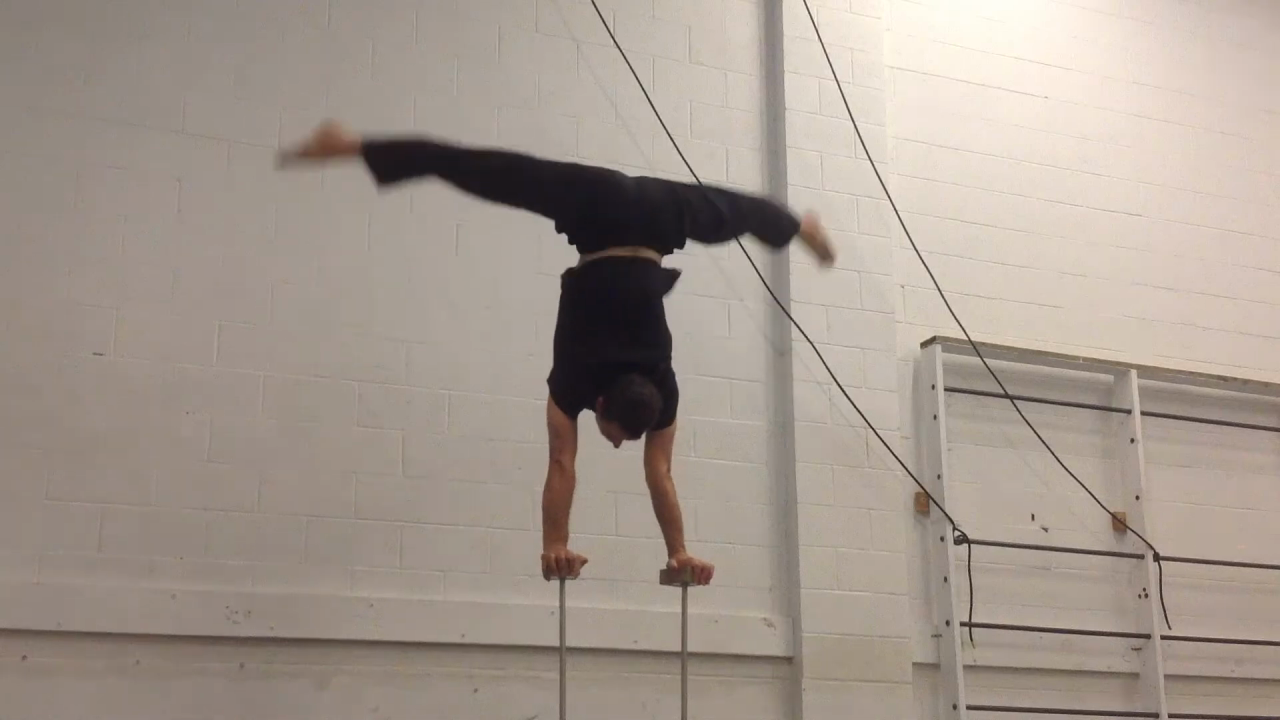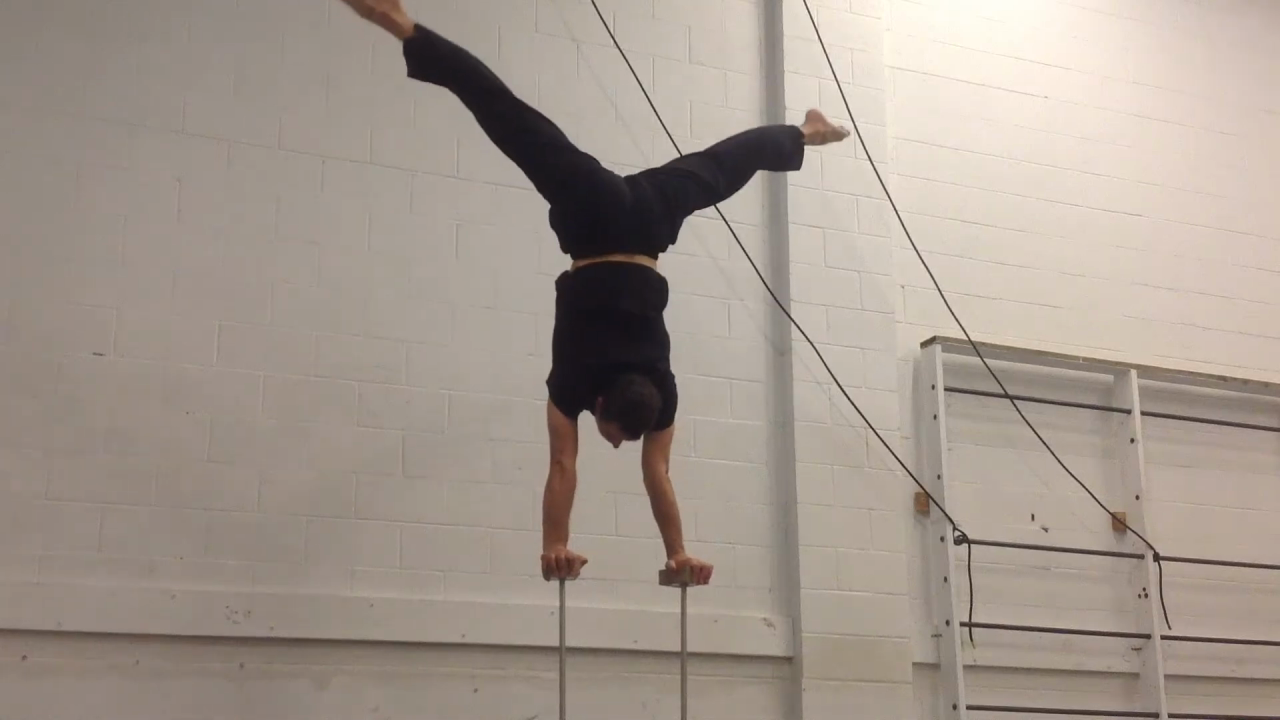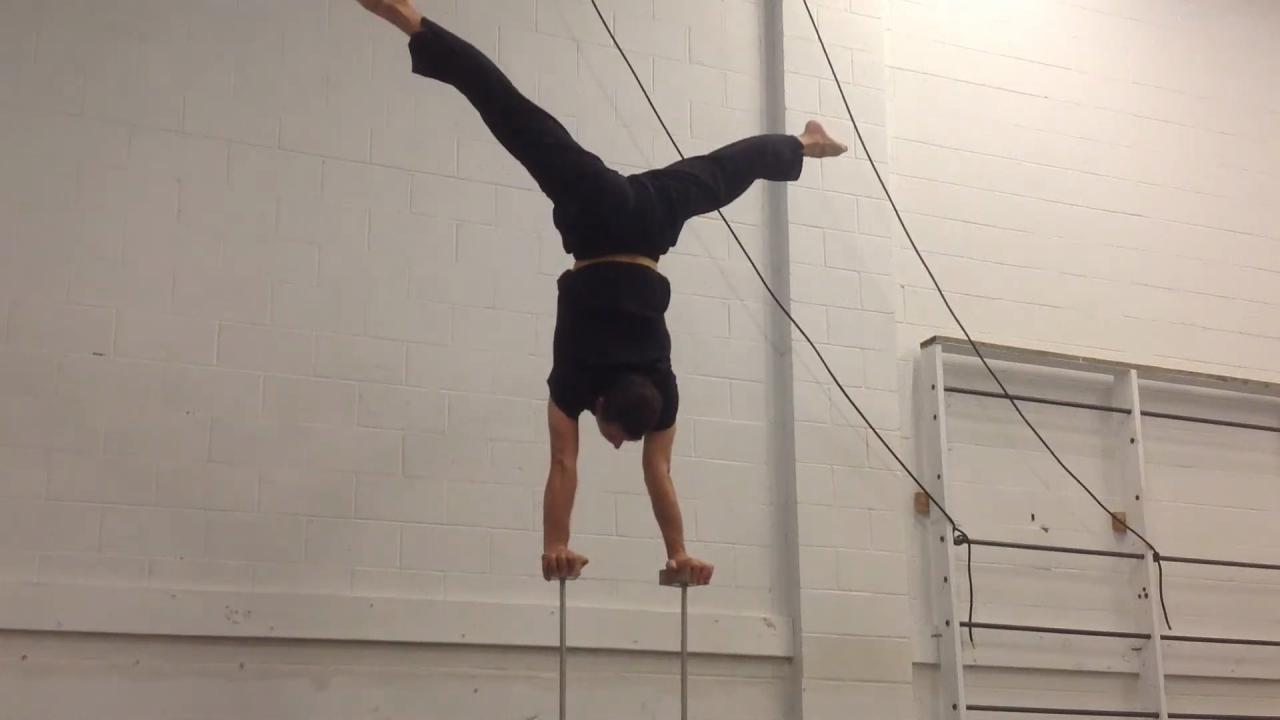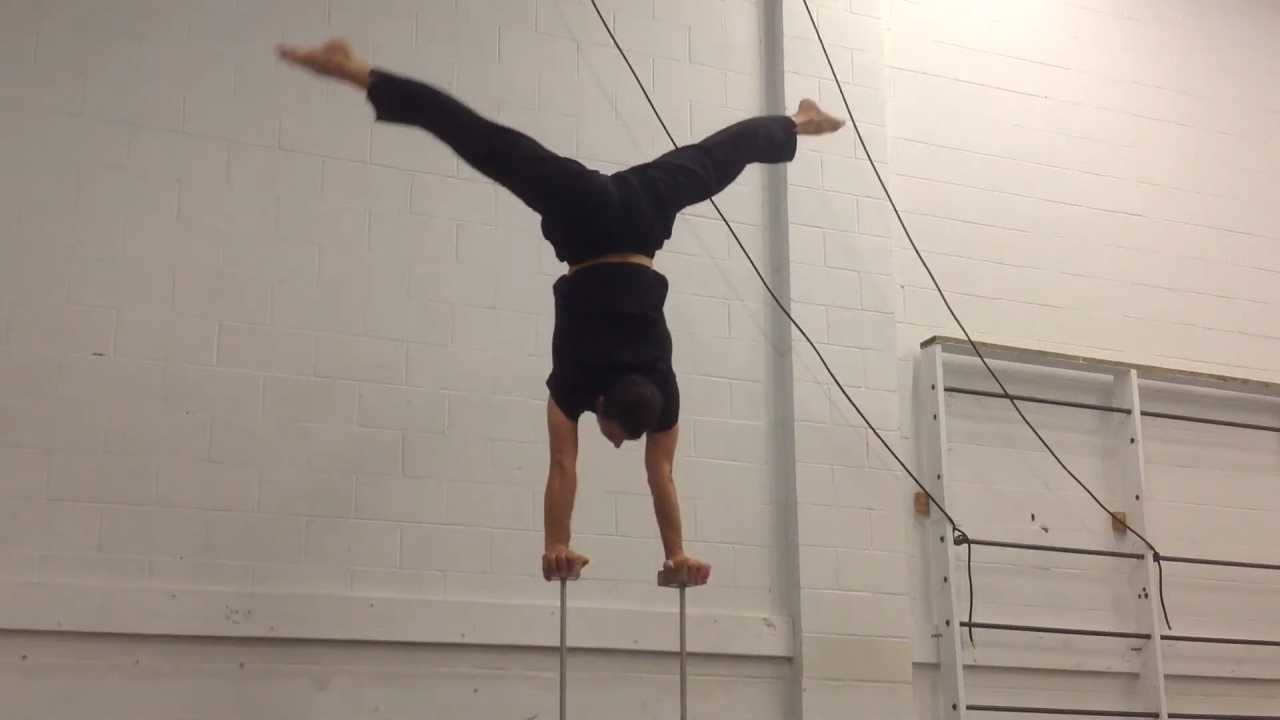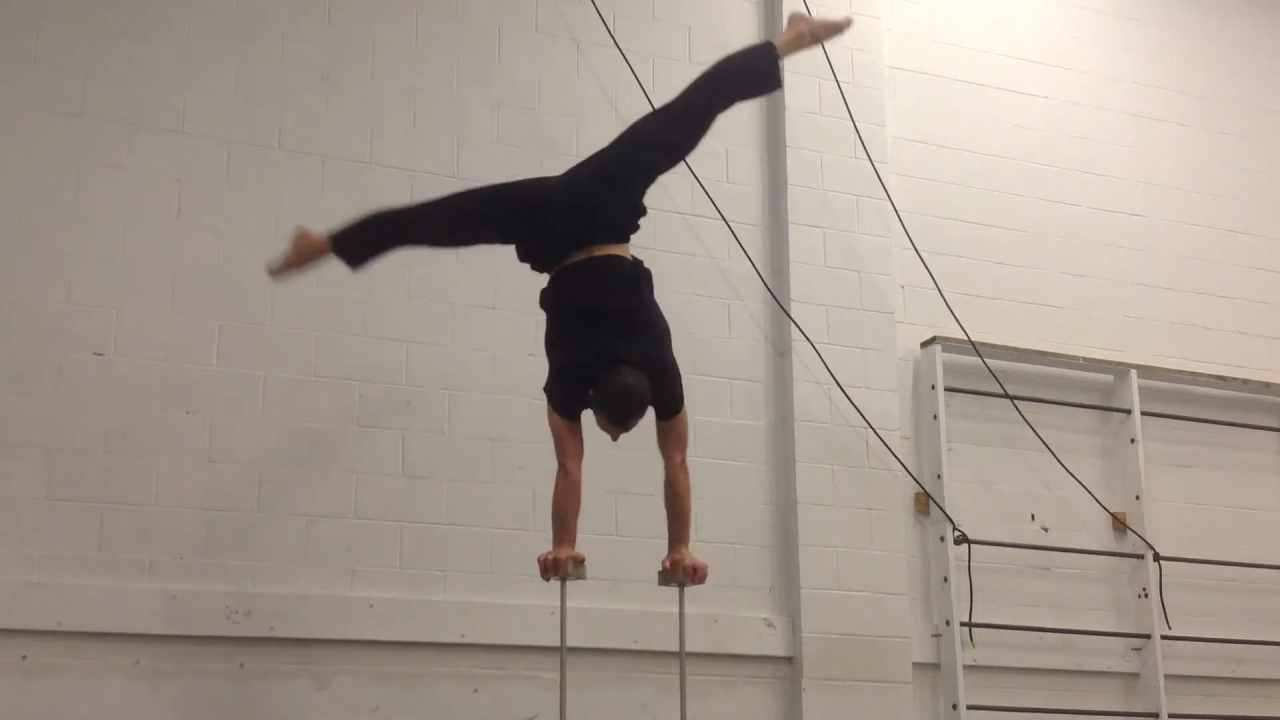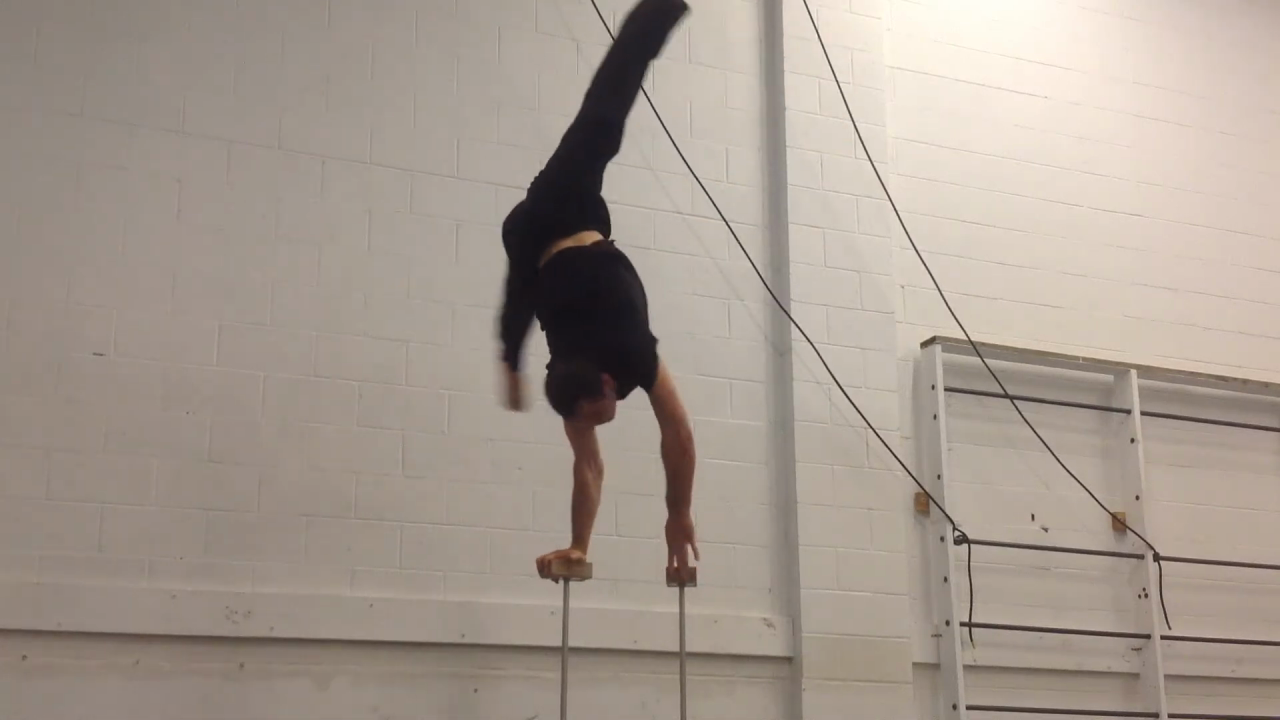
dt=0.5s
person 1, frame 1
left shoulder: (662, 396)
right shoulder: (572, 386)
left elbow: (660, 477)
right elbow: (563, 469)
left wrist: (679, 554)
right wrist: (556, 545)
left hip: (657, 211)
right hip: (604, 205)
left knee: (727, 216)
right knee: (480, 171)
left ankle: (799, 225)
right ankle: (353, 144)
person 1, frame 2
left shoulder: (661, 391)
right shoulder: (571, 383)
left elbow: (657, 475)
right elbow: (563, 466)
left wrist: (679, 554)
right wrist: (554, 545)
left hip: (645, 217)
right hip: (598, 217)
left knee: (720, 167)
right knee: (514, 122)
left ankle: (802, 134)
person 1, frame 3
left shoulder: (660, 389)
right shoulder: (574, 384)
left elbow: (657, 473)
right elbow: (563, 467)
left wrist: (679, 552)
right wrist: (555, 546)
left hip: (647, 219)
right hip: (601, 218)
left knee: (724, 174)
right knee: (522, 122)
left ankle: (803, 144)
person 1, frame 4
left shoulder: (661, 387)
right shoulder: (573, 383)
left elbow: (660, 475)
right elbow: (563, 467)
left wrist: (677, 553)
right wrist: (558, 544)
left hip: (639, 213)
right hip: (589, 215)
left knee: (714, 160)
right knee: (490, 146)
left ankle: (796, 125)
right ankle: (362, 73)
person 1, frame 5
left shoulder: (656, 374)
right shoulder: (567, 384)
left elbow: (676, 466)
right elbow: (569, 466)
left wrist: (681, 547)
right wrist: (562, 545)
left hip: (600, 205)
right hip: (554, 215)
left knee: (683, 121)
right knee: (437, 221)
left ankle: (785, 43)
right ankle: (327, 245)
person 1, frame 6
left shoulder: (614, 360)
right shoulder: (594, 371)
left elbow: (677, 435)
right elbow: (587, 467)
left wrist: (679, 513)
right wrist: (577, 547)
left hip: (563, 217)
right hip: (540, 234)
left knee: (601, 115)
right ankle: (510, 364)
